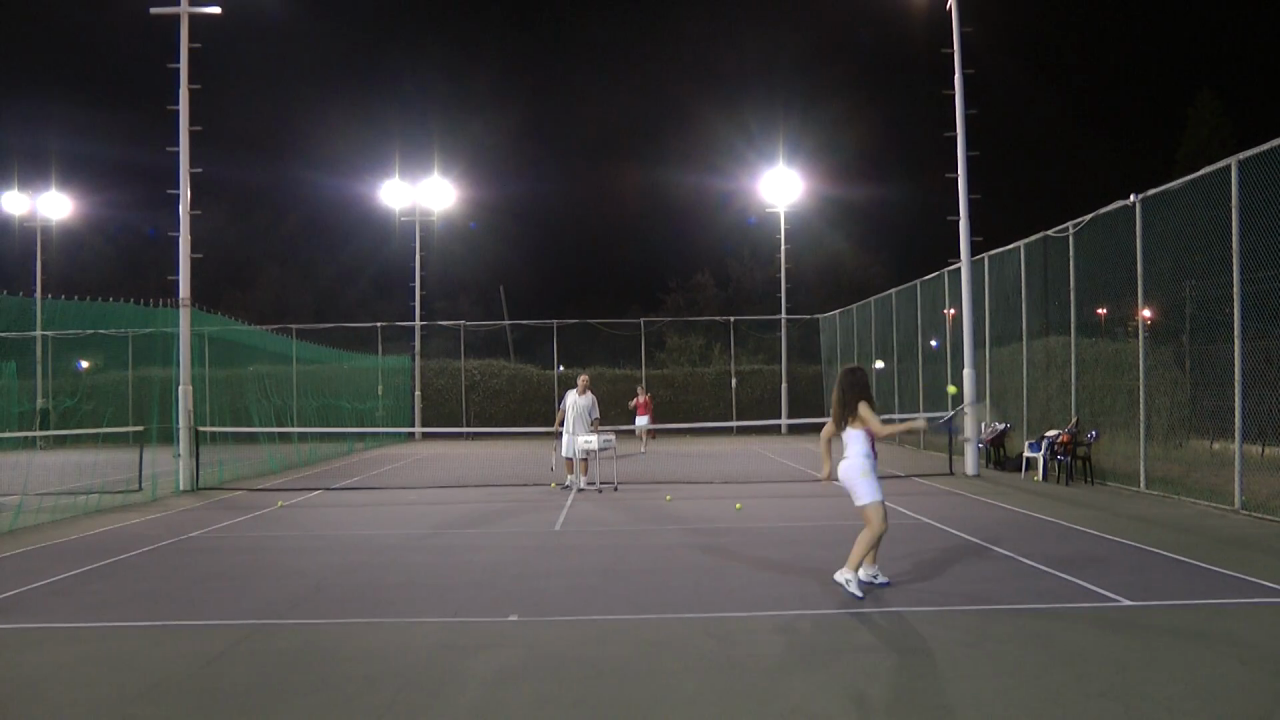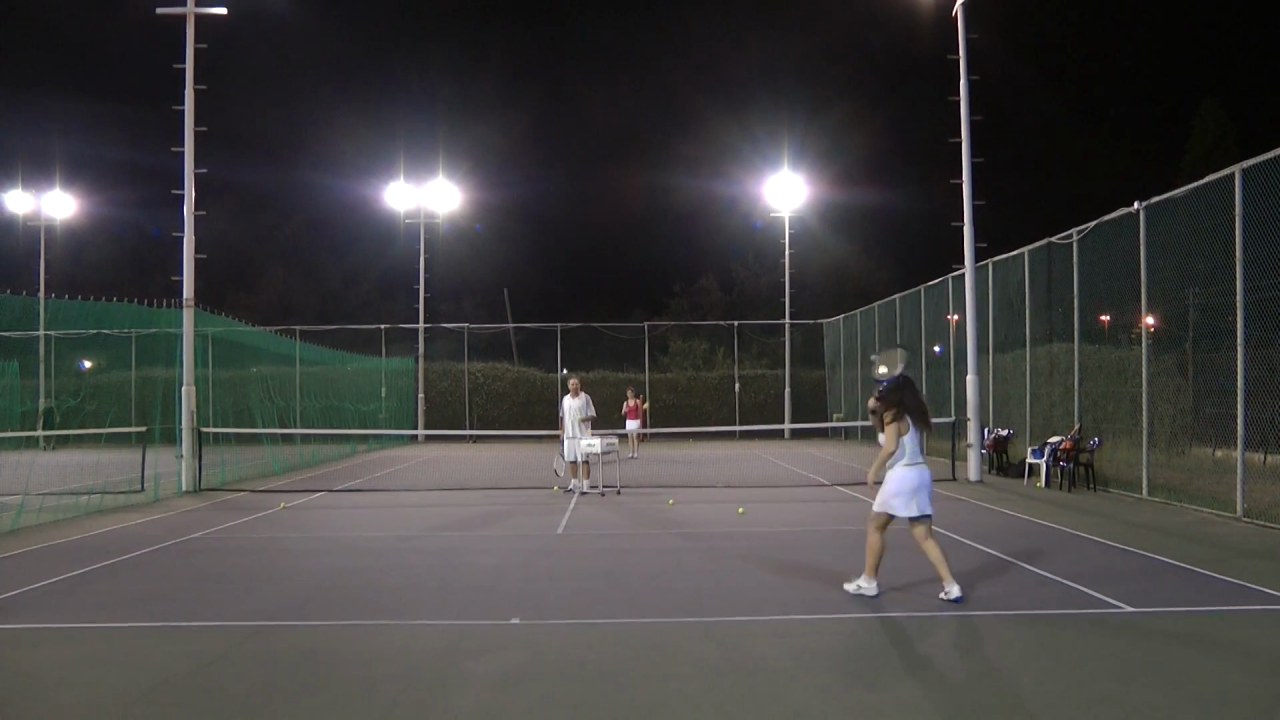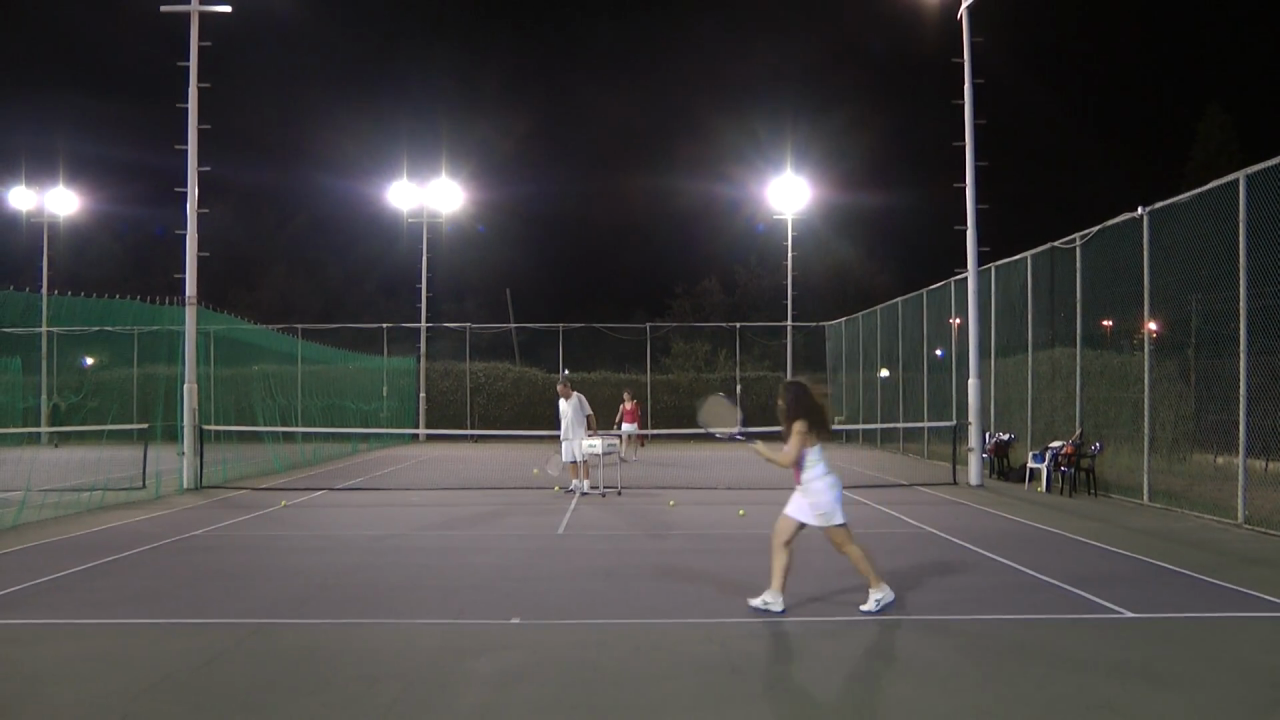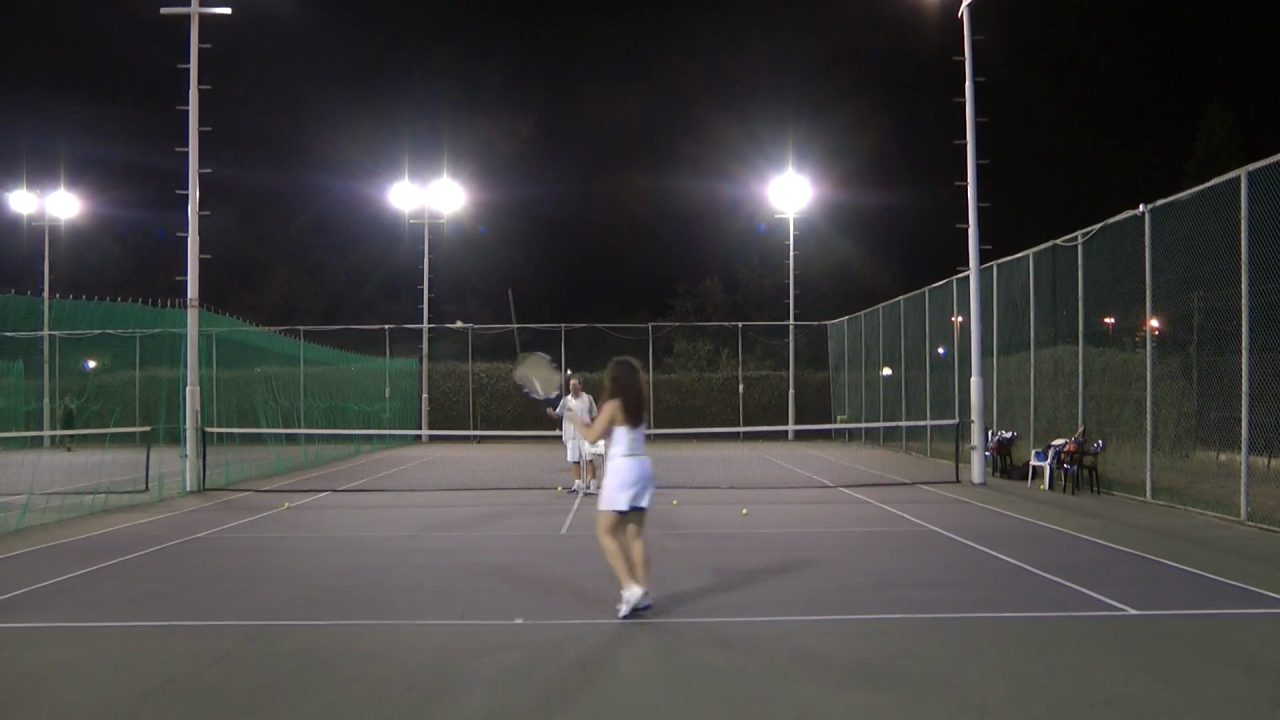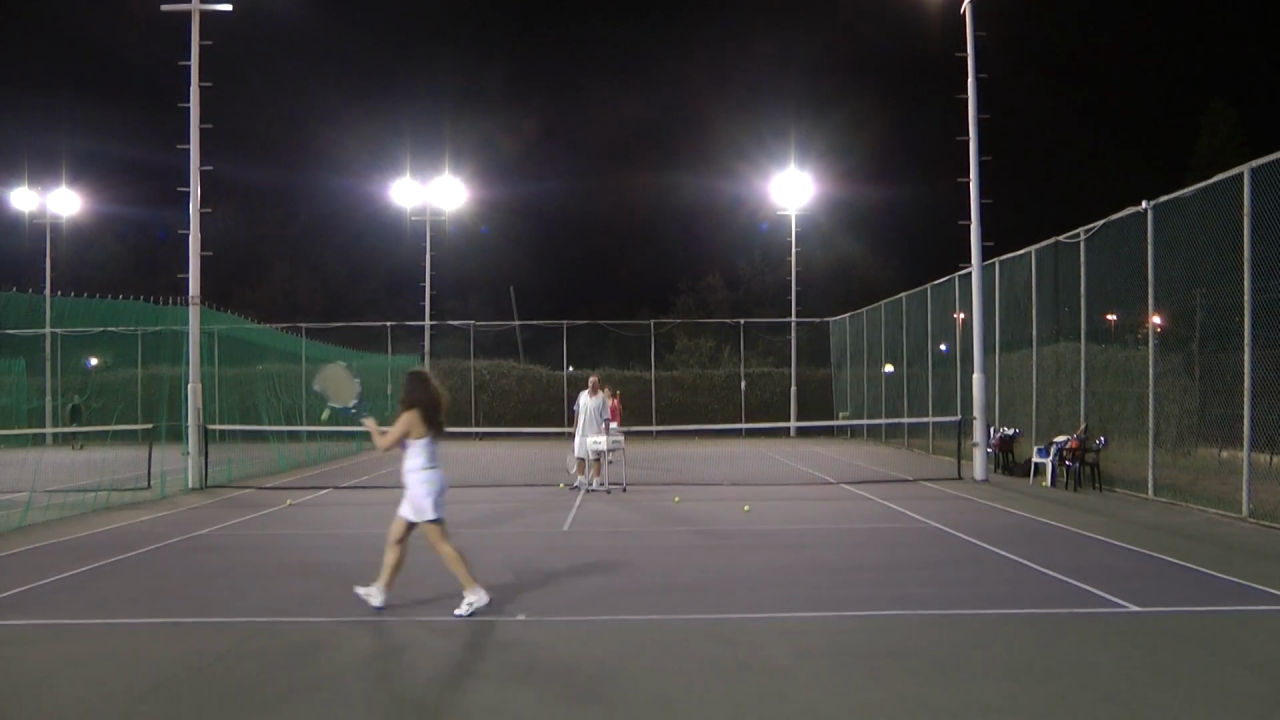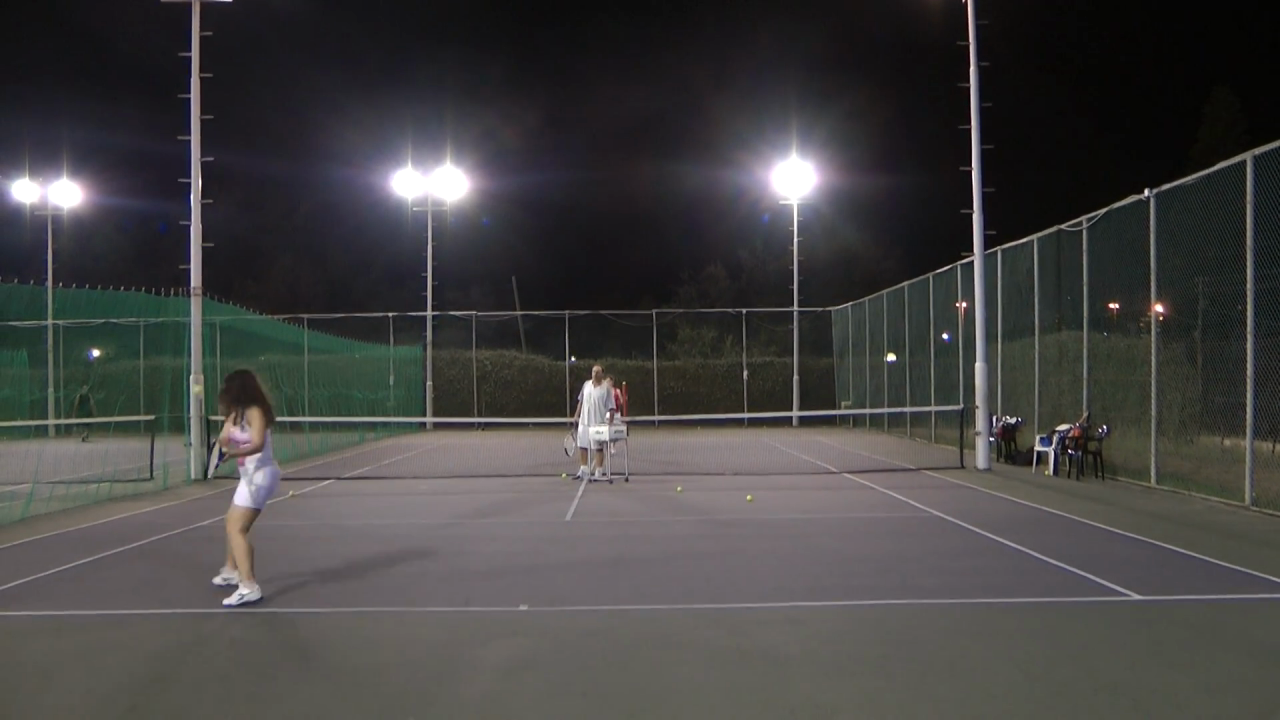
dt=0.7s
person 1, frame 1
left shoulder: (843, 410)
right shoulder: (861, 406)
left elbow: (824, 436)
right elbow: (881, 431)
left wrist: (827, 464)
right wrist: (912, 425)
left hip: (850, 467)
right hip: (858, 469)
left knee: (877, 521)
right knee: (876, 526)
left ankle: (868, 569)
right ankle: (847, 573)
person 1, frame 2
left shoulder: (892, 415)
right shoulder: (914, 415)
left elbow: (890, 447)
left wrist: (874, 471)
right wrist: (875, 410)
left hip: (900, 477)
right hip: (921, 475)
left knee: (875, 529)
right knee: (926, 538)
left ankle: (868, 582)
right ankle: (951, 586)
person 1, frame 3
left shoulder: (800, 426)
right shoulder: (801, 425)
left elbow: (789, 460)
left wrist: (764, 451)
right wrist: (773, 455)
left hip: (820, 490)
right hip: (805, 492)
left knee: (844, 545)
right knee: (779, 539)
left ankle: (880, 591)
right ankle: (774, 596)
person 1, frame 4
left shoulder: (614, 405)
right shoulder: (638, 406)
left elbow: (593, 436)
left wrist: (577, 420)
left hip: (621, 470)
right hip: (642, 467)
left knee: (606, 534)
right knee: (634, 535)
left ankle: (631, 588)
right ankle: (641, 592)
person 1, frame 5
left shoulder: (411, 416)
right shoulder: (429, 417)
left elbow: (384, 444)
left wrist: (373, 428)
right wrist: (381, 431)
left hip: (422, 483)
right hip: (422, 482)
left knee: (440, 543)
right knee: (395, 539)
left ankle: (474, 593)
right ankle: (379, 591)
person 1, frame 6
left shoulder: (255, 412)
right shoulder: (236, 412)
left elbow: (258, 445)
right elbow: (223, 440)
left wrist: (235, 452)
right wrist: (225, 444)
left hip: (261, 475)
right hip: (251, 475)
left knee: (237, 529)
right knee: (233, 524)
left ankle: (249, 588)
right ankle: (232, 572)
